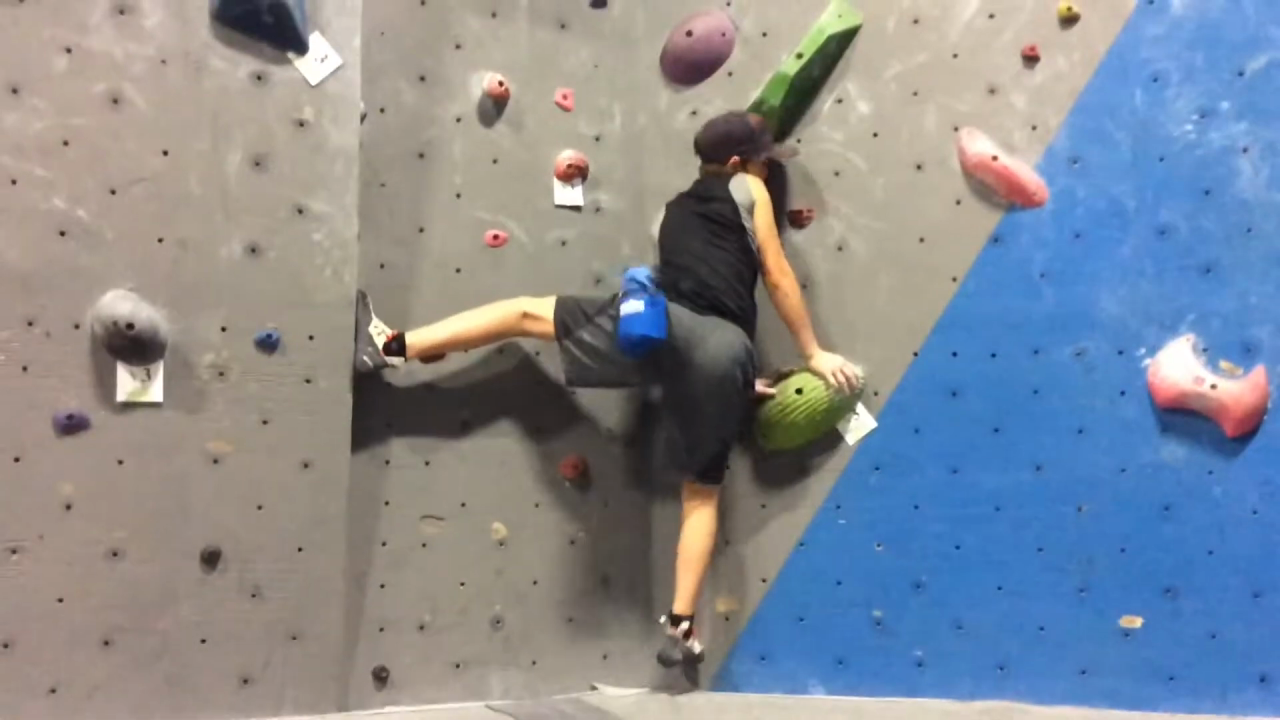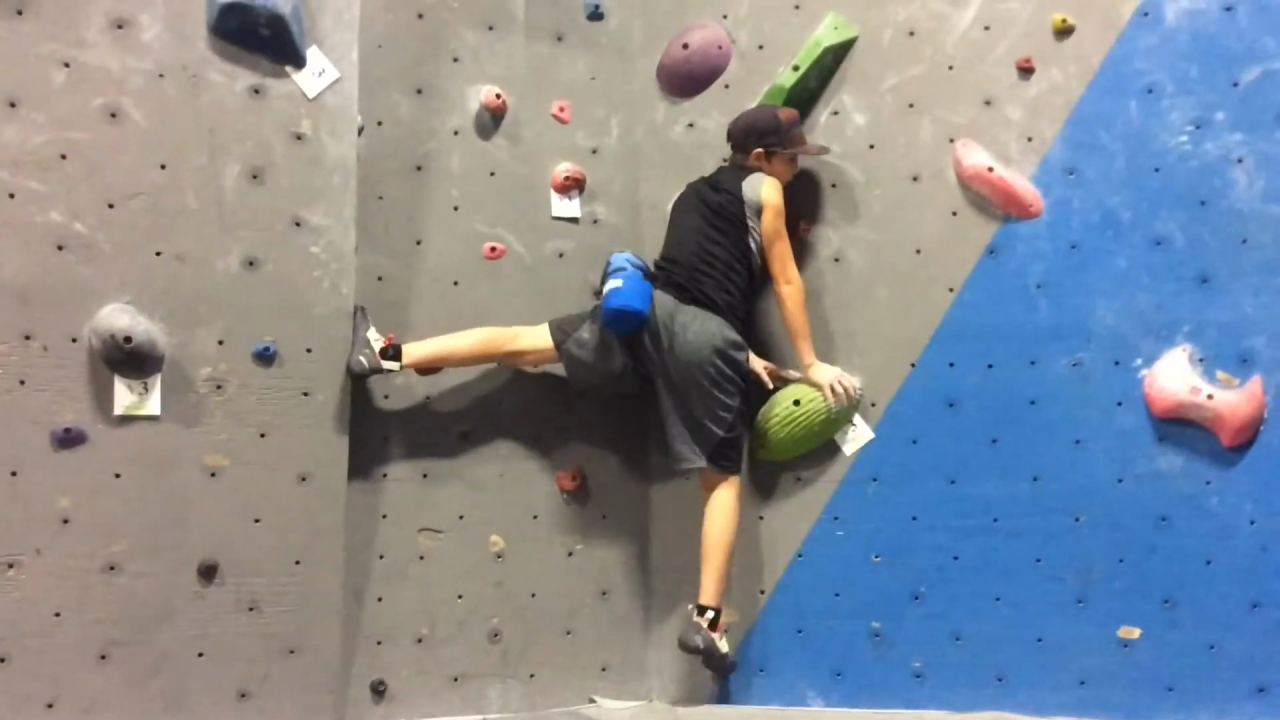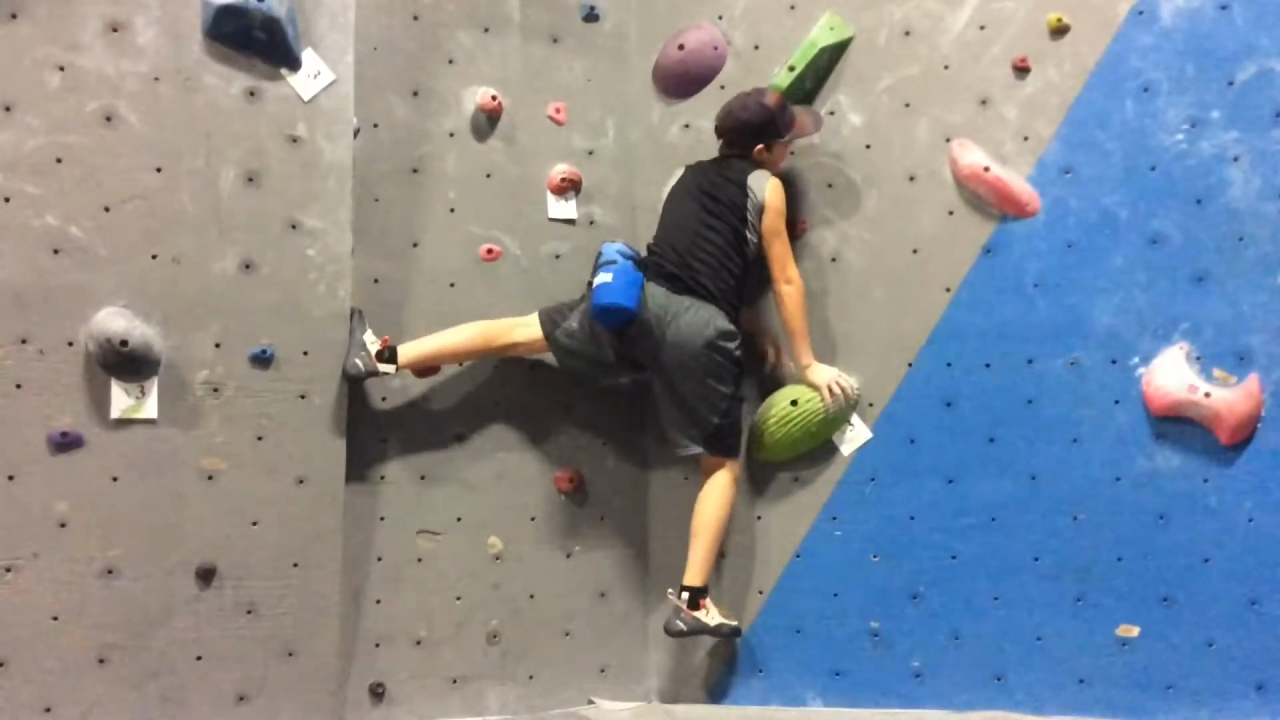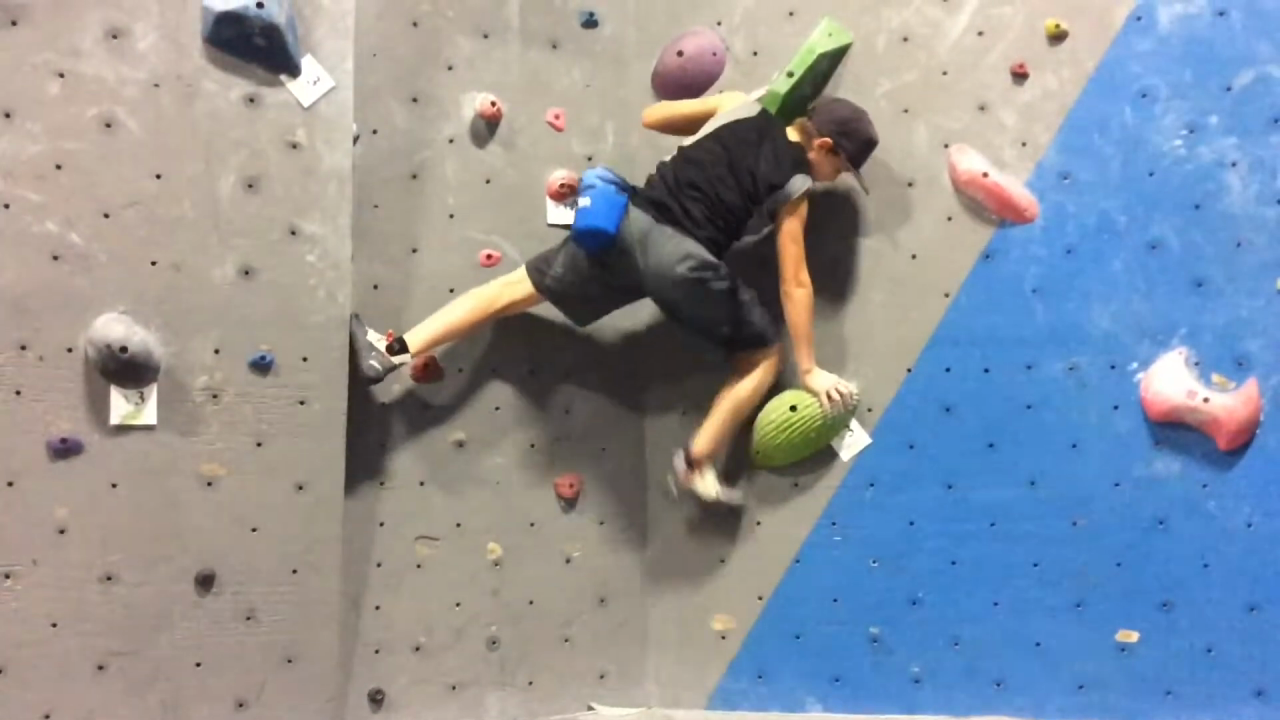
dt=1s
person 1, frame 1
left shoulder: (674, 210)
right shoulder: (749, 190)
right elbow: (778, 277)
left wrist: (739, 378)
right wrist: (813, 353)
left hip: (657, 320)
right hip: (723, 351)
left knee: (525, 313)
right knee: (701, 493)
left ankle: (390, 345)
right ankle: (679, 628)
person 1, frame 2
left shoulder: (696, 191)
right shoulder: (765, 189)
right elbow: (786, 281)
left wrist: (740, 353)
right wrist: (810, 363)
left hip: (653, 307)
right hip: (705, 337)
left knee: (521, 343)
right knee: (722, 480)
left ankle: (386, 352)
right ankle: (705, 621)
person 1, frame 3
left shoulder: (690, 175)
right shoulder: (766, 188)
right elbow: (785, 280)
left wrist: (739, 320)
right wrist: (807, 363)
left hip: (640, 296)
right hip: (701, 330)
left knee: (516, 333)
right knee: (722, 466)
left ankle: (382, 355)
right ankle: (692, 601)
person 1, frame 4
left shoulder: (738, 107)
right shoulder: (795, 184)
left elbow: (652, 117)
right elbow: (795, 282)
right wrist: (808, 368)
left hip: (628, 222)
right hip: (683, 259)
left knee: (513, 290)
right knee: (763, 356)
left ankle: (393, 349)
right ankle: (697, 463)
